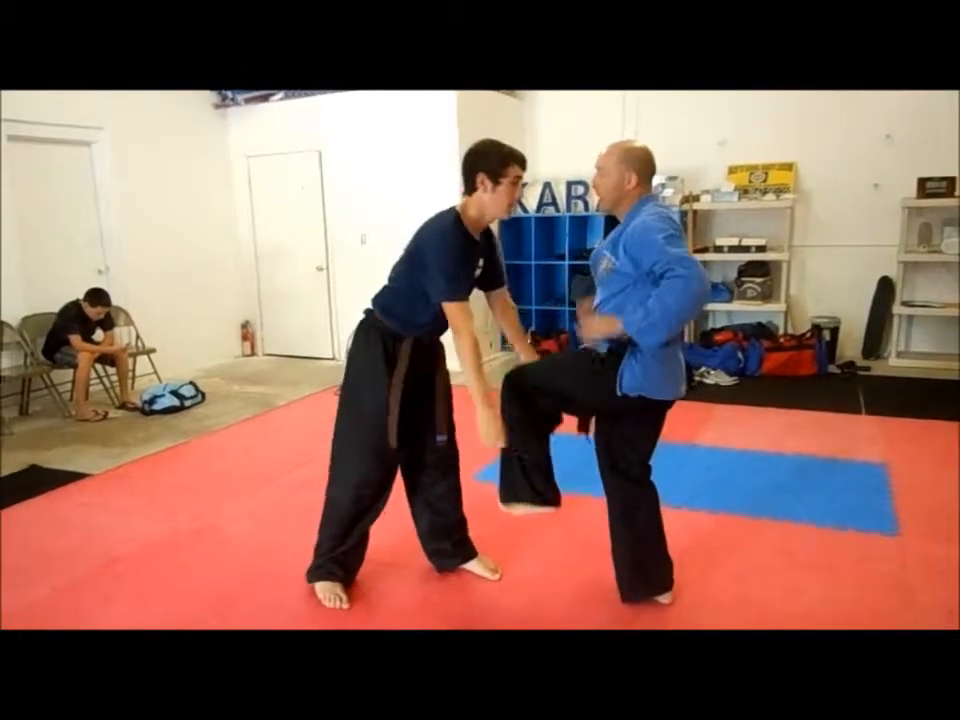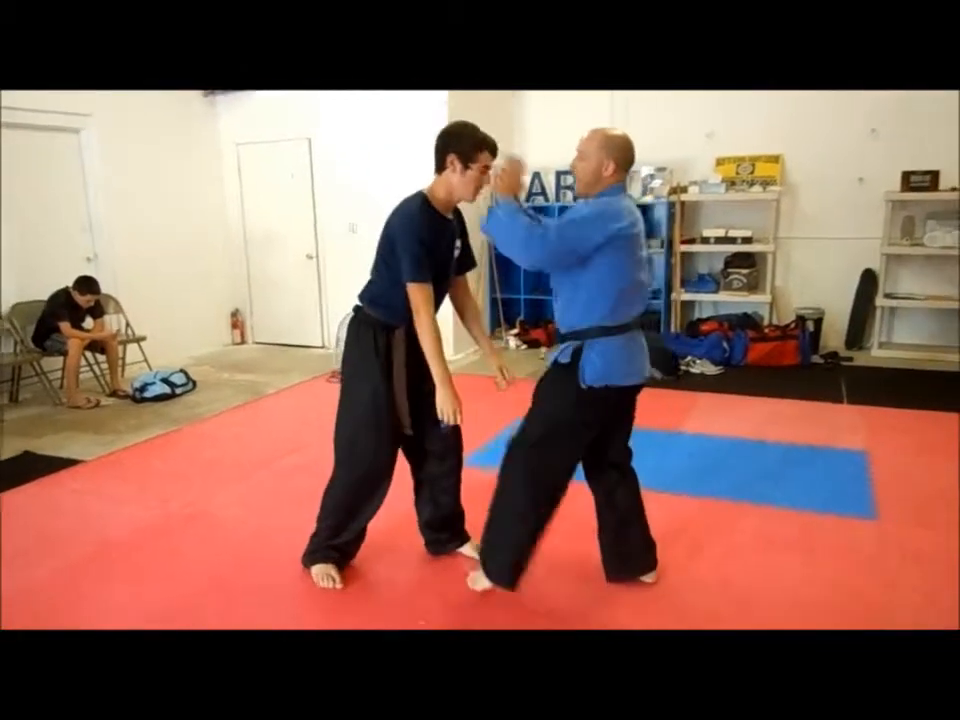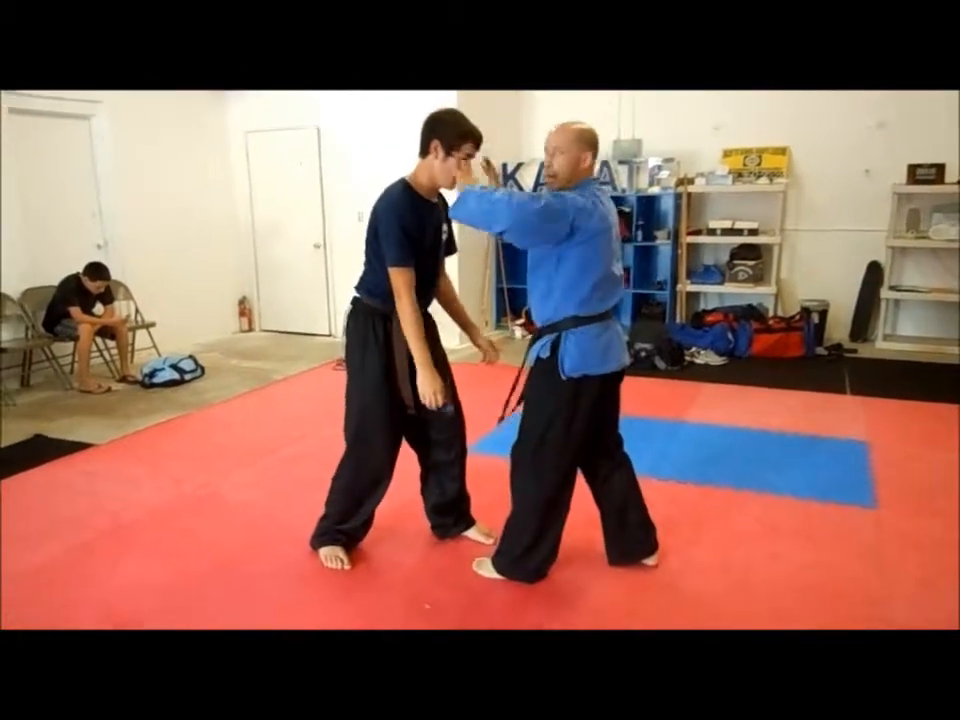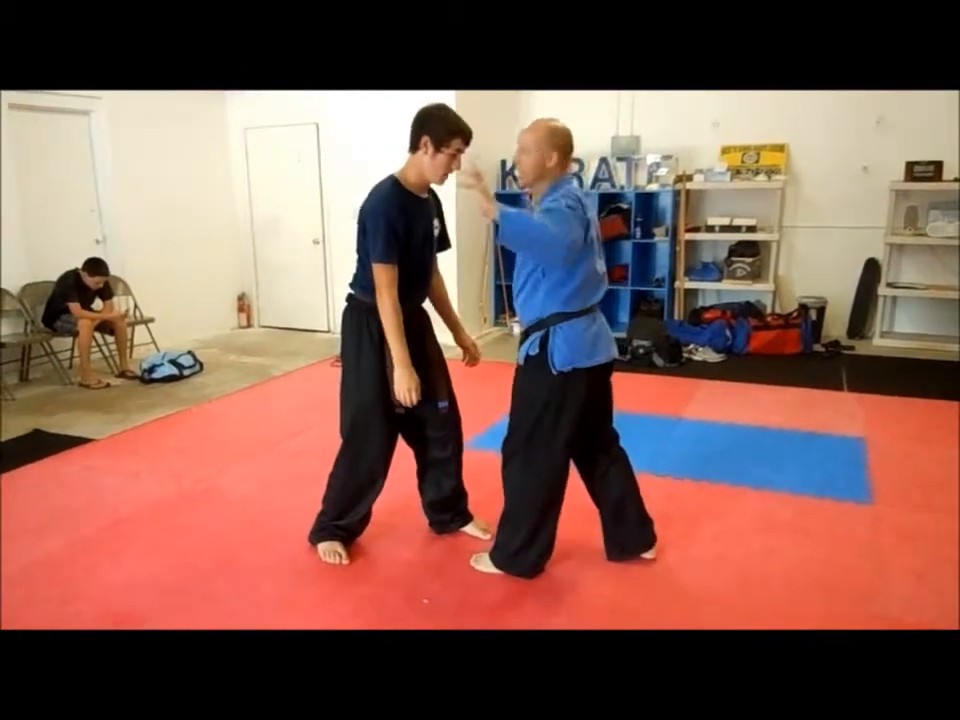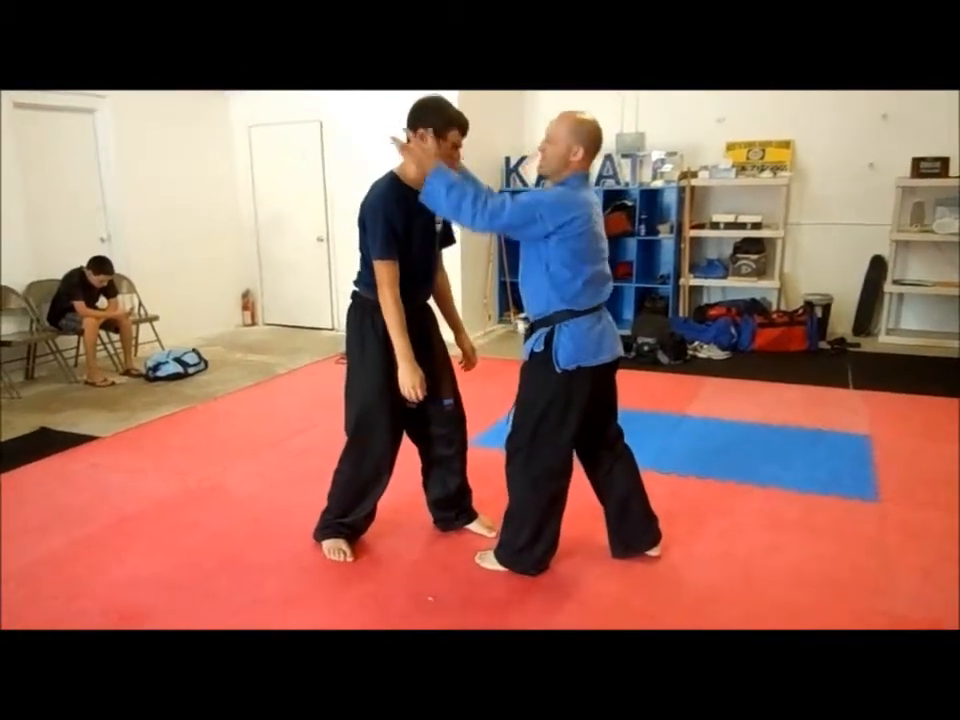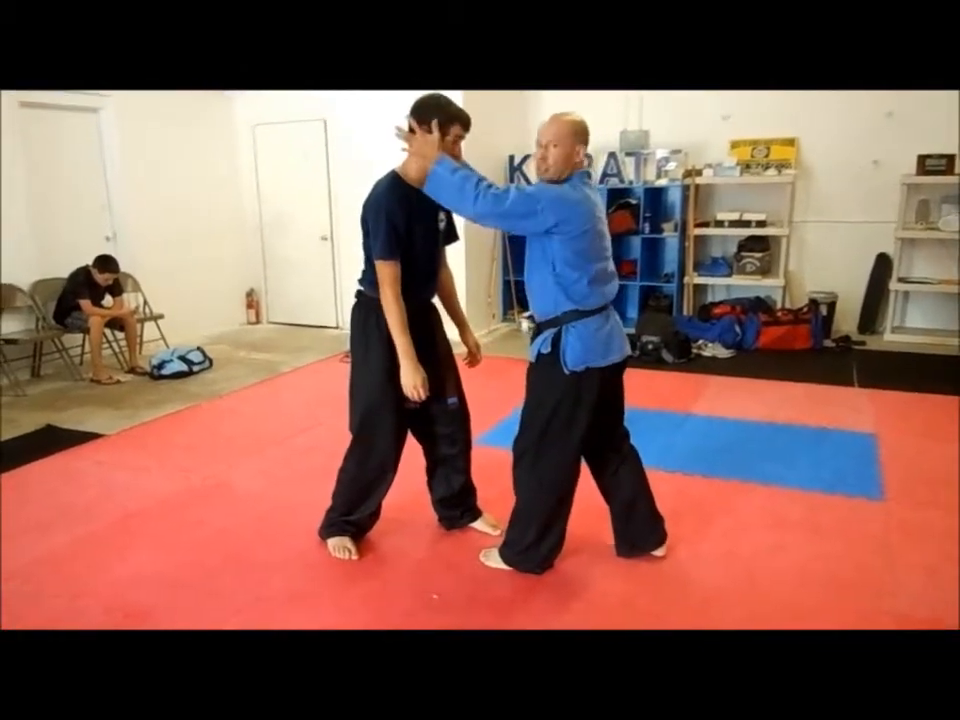
dt=0.4s
person 1, frame 1
left shoulder: (483, 237)
right shoulder: (443, 237)
left elbow: (500, 303)
right elbow: (463, 326)
left wrist: (530, 359)
right wrist: (484, 404)
left hip: (422, 349)
right hip: (381, 347)
left knee: (436, 453)
right knee: (366, 462)
left ankle: (451, 550)
right ankle: (330, 568)
person 1, frame 2
left shoulder: (453, 221)
right shoulder: (412, 219)
left elbow: (460, 292)
right elbow: (422, 308)
left wrist: (490, 352)
right wrist: (443, 384)
left hip: (413, 341)
right hip: (377, 340)
left knee: (441, 443)
right knee: (367, 453)
left ankle: (445, 533)
right ankle: (325, 550)
person 1, frame 3
left shoulder: (439, 206)
right shoulder: (397, 205)
right elbow: (403, 293)
left wrist: (473, 333)
right wrist: (424, 368)
left hip: (416, 323)
right hip: (377, 328)
left knee: (446, 427)
right knee: (373, 440)
left ankle: (451, 517)
right ankle: (334, 533)
person 1, frame 4
left shoulder: (430, 202)
right shoulder: (385, 203)
right elbow: (385, 292)
left wrist: (459, 333)
right wrist: (402, 366)
left hip: (413, 320)
right hip: (372, 326)
left knee: (441, 423)
right knee: (369, 436)
left ankle: (449, 513)
right ankle: (332, 529)
person 1, frame 5
right shoulder: (384, 199)
right elbow: (387, 288)
left wrist: (459, 332)
right wrist: (405, 362)
left hip: (419, 317)
right hip: (376, 324)
left knee: (446, 421)
right knee: (374, 434)
left ankle: (454, 511)
right ankle: (336, 526)
person 1, frame 6
left shoulder: (437, 194)
right shoulder: (386, 198)
right elbow: (389, 288)
left wrist: (464, 329)
right wrist: (407, 361)
left hip: (423, 316)
right hip: (380, 322)
left knee: (449, 419)
right knee: (378, 432)
left ankle: (458, 508)
right ankle: (341, 524)
person 2, frame 1
left shoulder: (652, 227)
right shoulder: (634, 227)
left elbow: (688, 285)
left wrist: (621, 323)
right wrist: (606, 310)
left hip: (631, 368)
right hip: (647, 369)
left knee: (524, 385)
right knee: (627, 475)
left ankle: (532, 487)
right ankle: (650, 580)
person 2, frame 2
left shoulder: (601, 215)
right shoulder: (616, 211)
left elbow: (534, 248)
right elbow: (556, 241)
left wrist: (504, 199)
right wrist: (514, 202)
left hip: (591, 360)
right hip: (620, 356)
left knee: (533, 460)
right knee: (609, 463)
left ankle: (500, 565)
right ankle: (634, 559)
person 2, frame 3
left shoulder: (576, 205)
right shoulder: (590, 204)
left elbow: (517, 214)
right elbow: (533, 220)
left wrist: (469, 197)
right wrist: (498, 193)
left hip: (570, 351)
right hip: (599, 346)
left knee: (540, 460)
right knee: (602, 451)
left ankle: (520, 560)
right ankle: (636, 544)
person 2, frame 4
left shoulder: (562, 202)
right shoulder: (561, 200)
left elbow: (553, 243)
right elbow: (544, 248)
left wrist: (499, 211)
right wrist: (522, 218)
left hip: (558, 347)
right hip: (587, 341)
left knee: (531, 455)
right knee: (596, 446)
left ankle: (516, 556)
right ankle: (634, 538)
person 2, frame 5
left shoulder: (558, 203)
right shoulder: (573, 199)
left elbow: (484, 212)
right elbow: (502, 207)
left wrist: (431, 169)
right wrist: (447, 168)
left hip: (563, 345)
right hip: (591, 338)
left knee: (535, 454)
right knee: (602, 442)
left ankle: (521, 553)
right ankle: (638, 534)
person 2, frame 6
left shoulder: (557, 201)
right shoulder: (575, 195)
left elbow: (486, 202)
right elbow: (503, 200)
left wrist: (435, 161)
right wrist: (445, 160)
left hip: (571, 345)
right hip: (598, 339)
left knee: (542, 454)
right knee: (607, 444)
left ankle: (525, 552)
right ankle: (644, 534)
